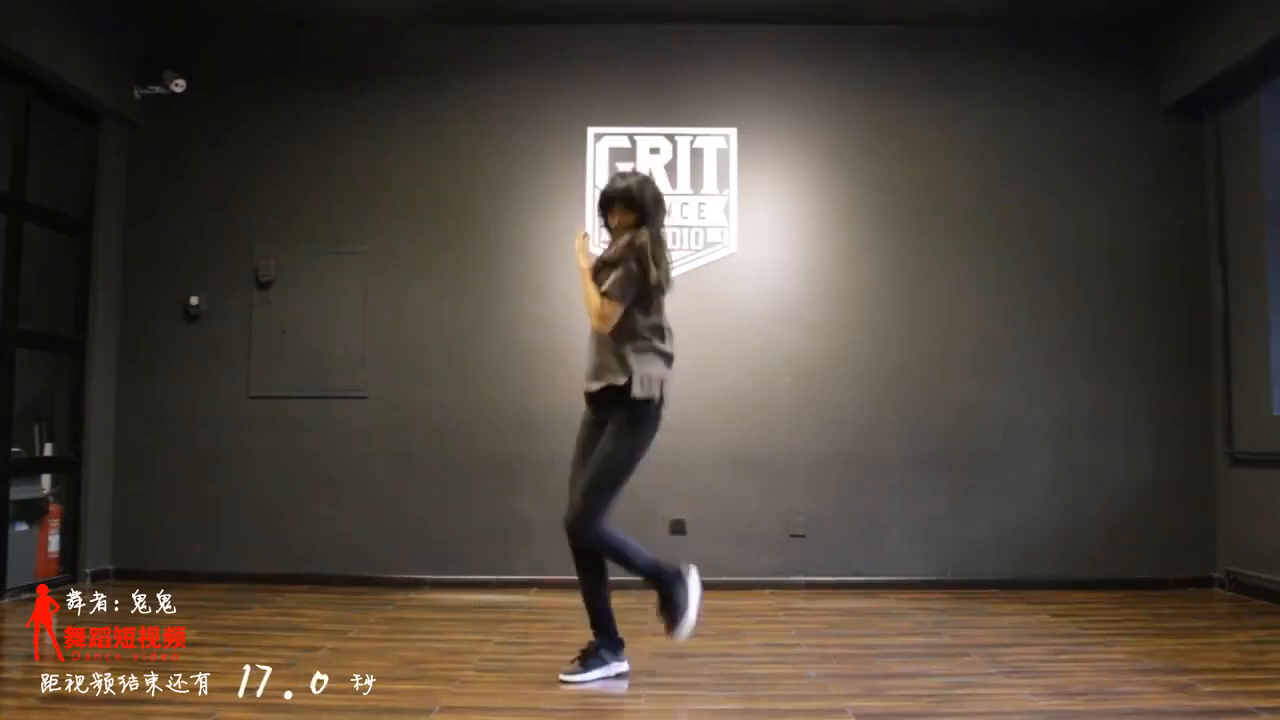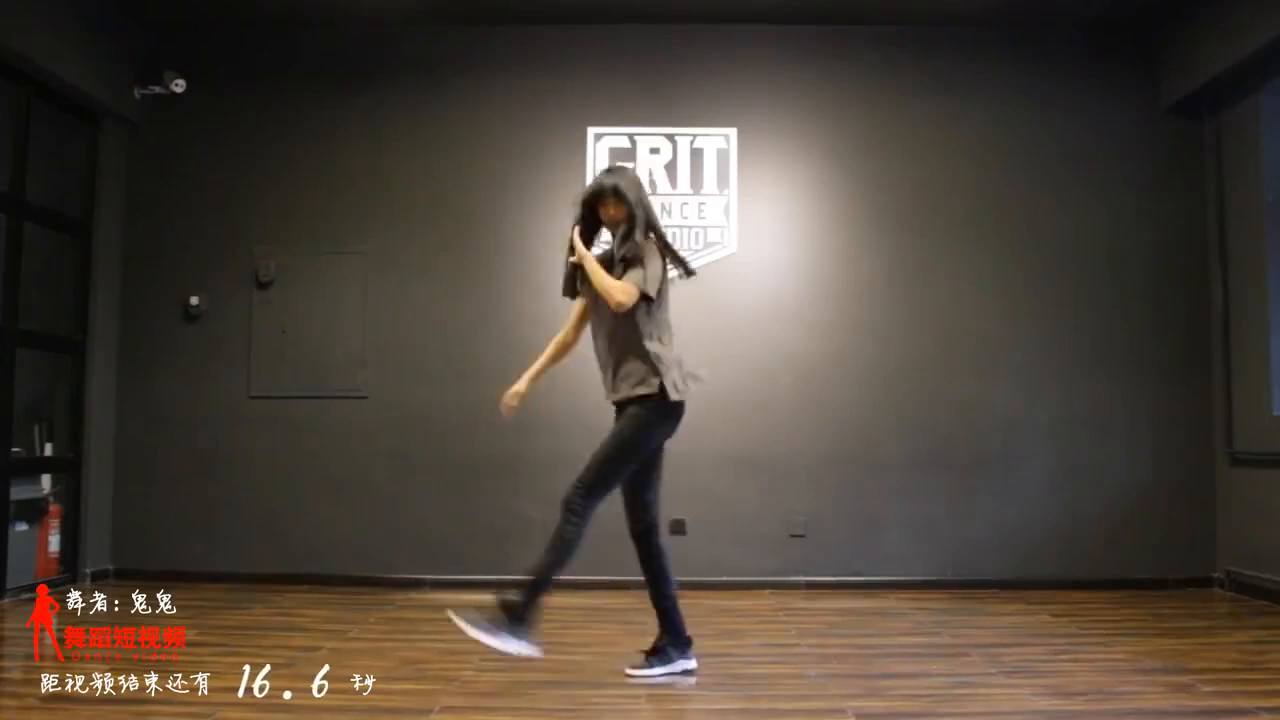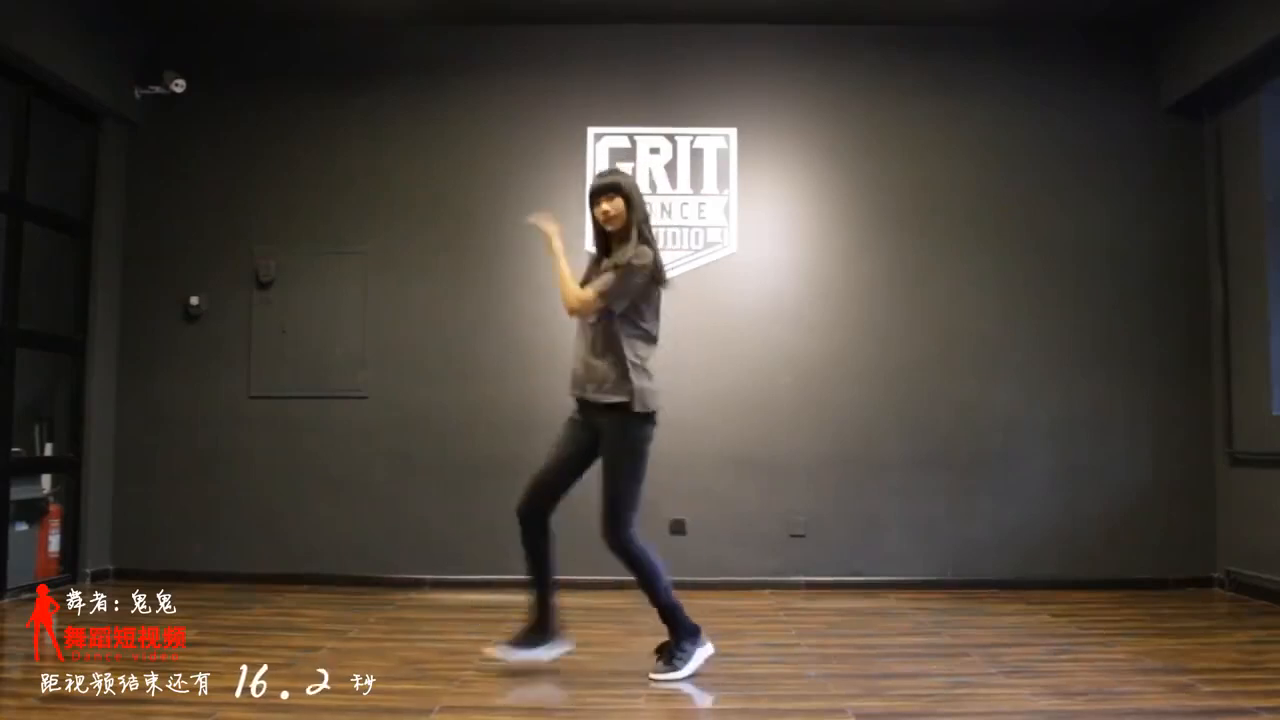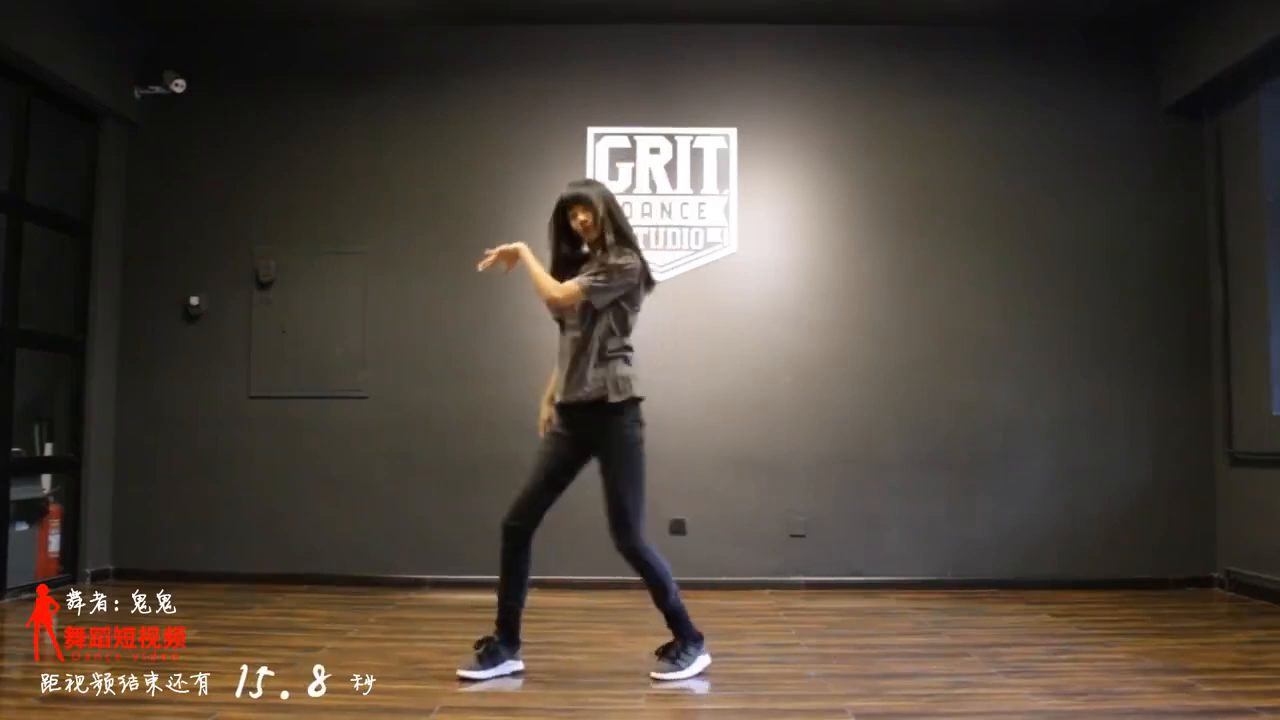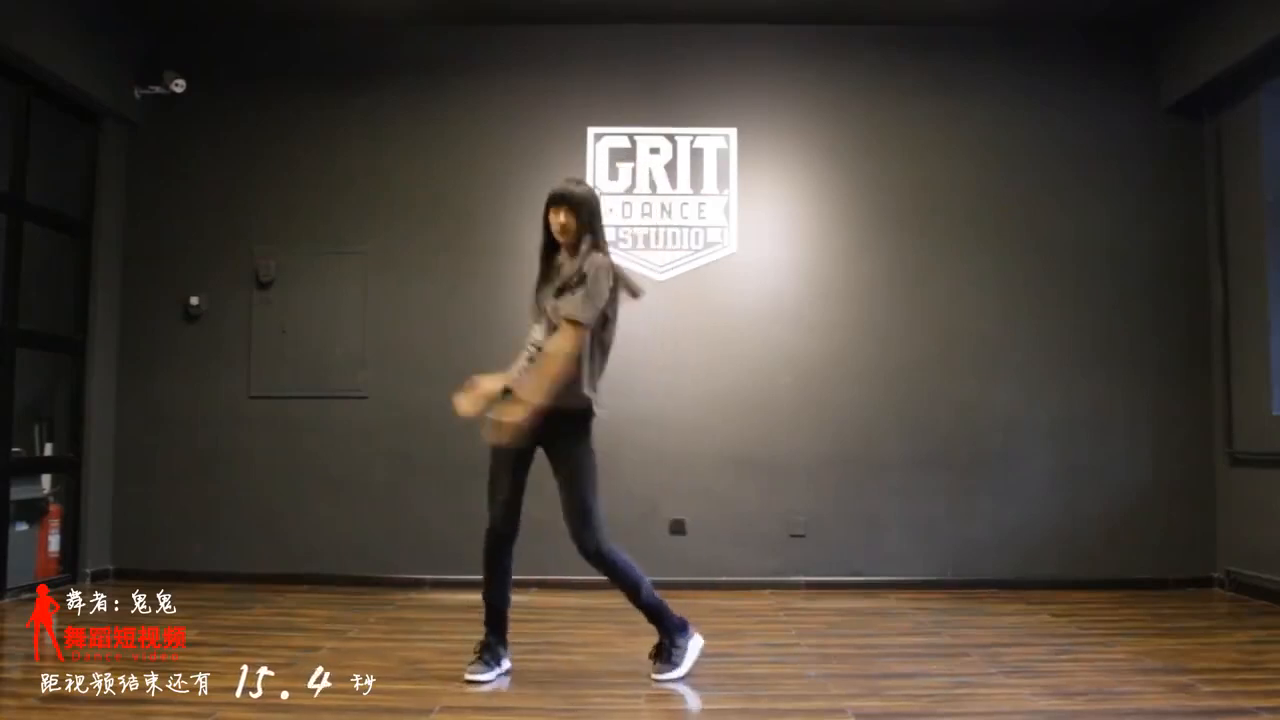
dt=0.4s
person 1, frame 1
left shoulder: (631, 250)
right shoulder: (631, 255)
left elbow: (602, 318)
left wrist: (585, 268)
left hip: (631, 401)
right hip: (605, 399)
left knee: (584, 522)
right knee: (582, 527)
left ankle: (672, 583)
right ankle: (606, 647)
person 1, frame 2
left shoulder: (647, 250)
right shoulder: (602, 261)
left elbow: (624, 299)
right elbow: (572, 328)
left wrist: (585, 260)
right wrist: (527, 380)
left hip: (655, 399)
right hip: (634, 404)
left knee: (578, 502)
right knee: (642, 527)
left ankle: (517, 618)
right ankle: (675, 645)
person 1, frame 3
left shoulder: (637, 259)
right shoulder: (608, 258)
left elbow: (577, 304)
left wrist: (555, 243)
left hip: (626, 410)
right hip: (589, 408)
left knee: (618, 534)
right knee: (531, 508)
left ankle: (687, 638)
right ankle: (543, 629)
person 1, frame 4
left shoulder: (623, 265)
right shoulder: (579, 264)
left elbow: (557, 297)
left wrist: (523, 253)
right wrist: (549, 398)
left hip: (613, 413)
right hip: (571, 416)
left knee: (628, 538)
right knee: (517, 524)
left ankle: (690, 643)
right ankle: (505, 645)
person 1, frame 5
left shoulder: (595, 269)
right shoulder: (554, 269)
left elbow: (569, 344)
left wrist: (525, 406)
right wrist: (499, 383)
left hip: (567, 413)
right hip: (521, 405)
left knee: (589, 541)
right knee: (499, 527)
left ankle: (676, 634)
right ankle: (495, 643)
